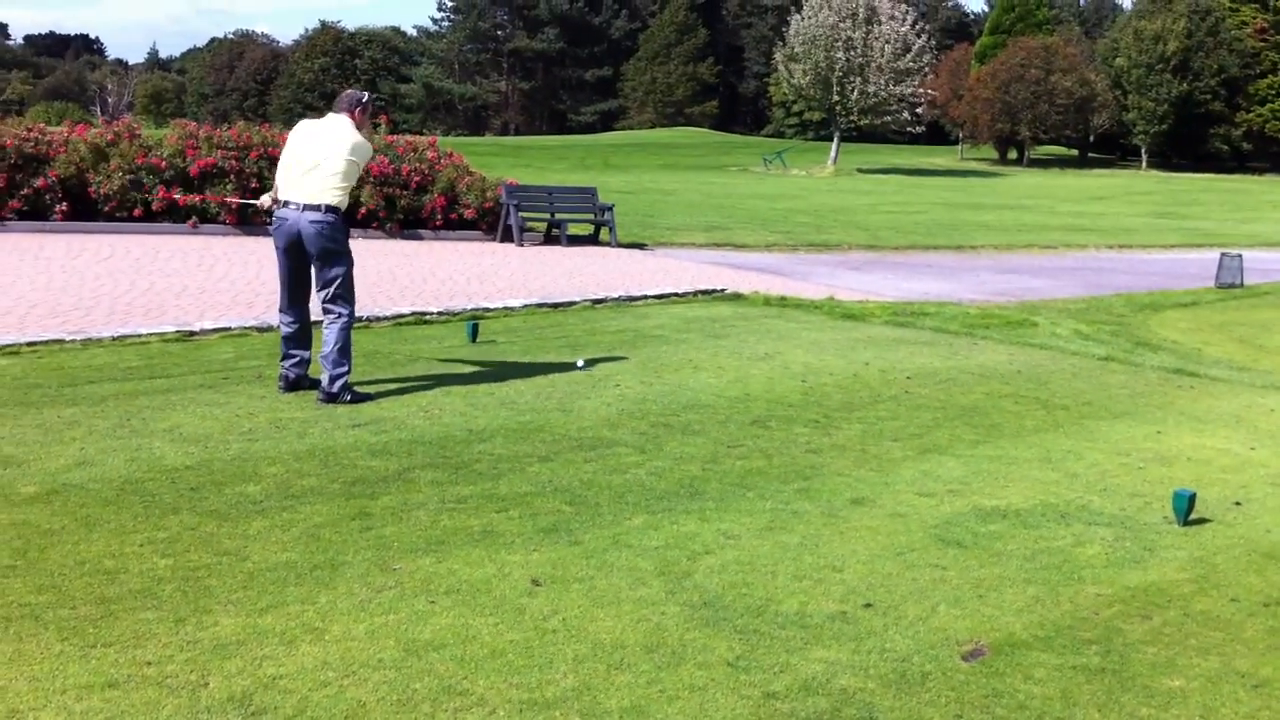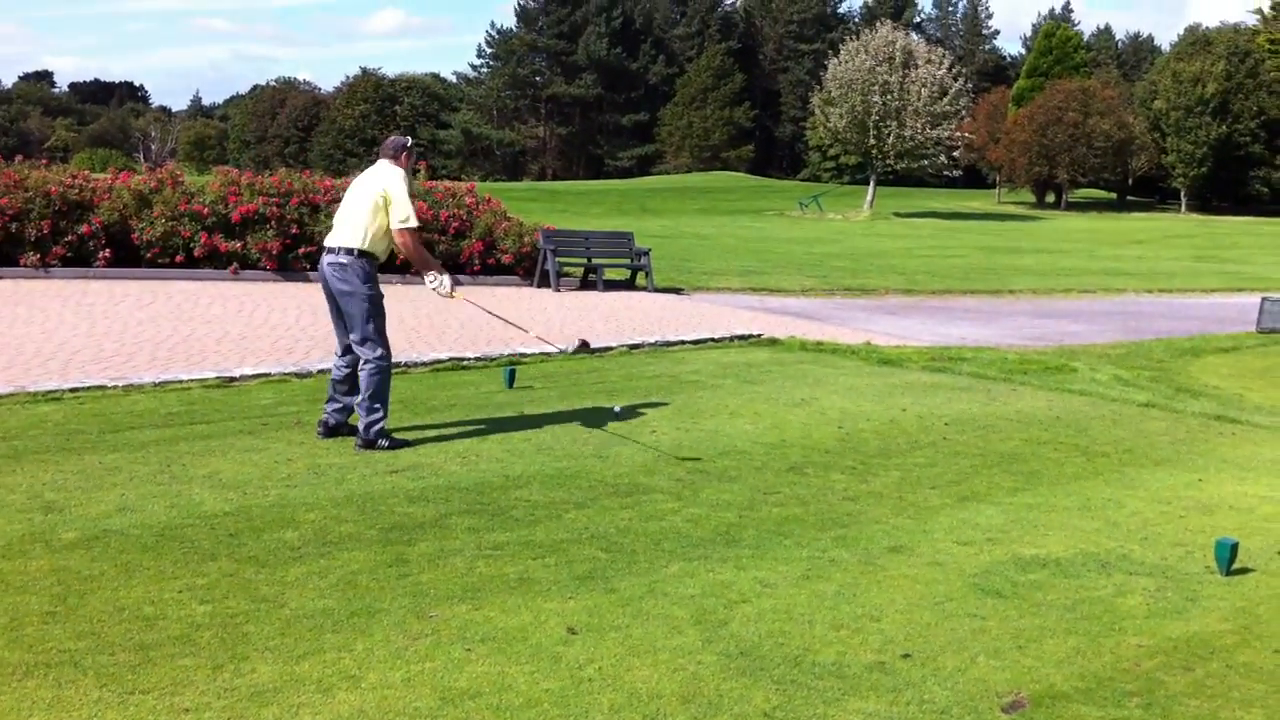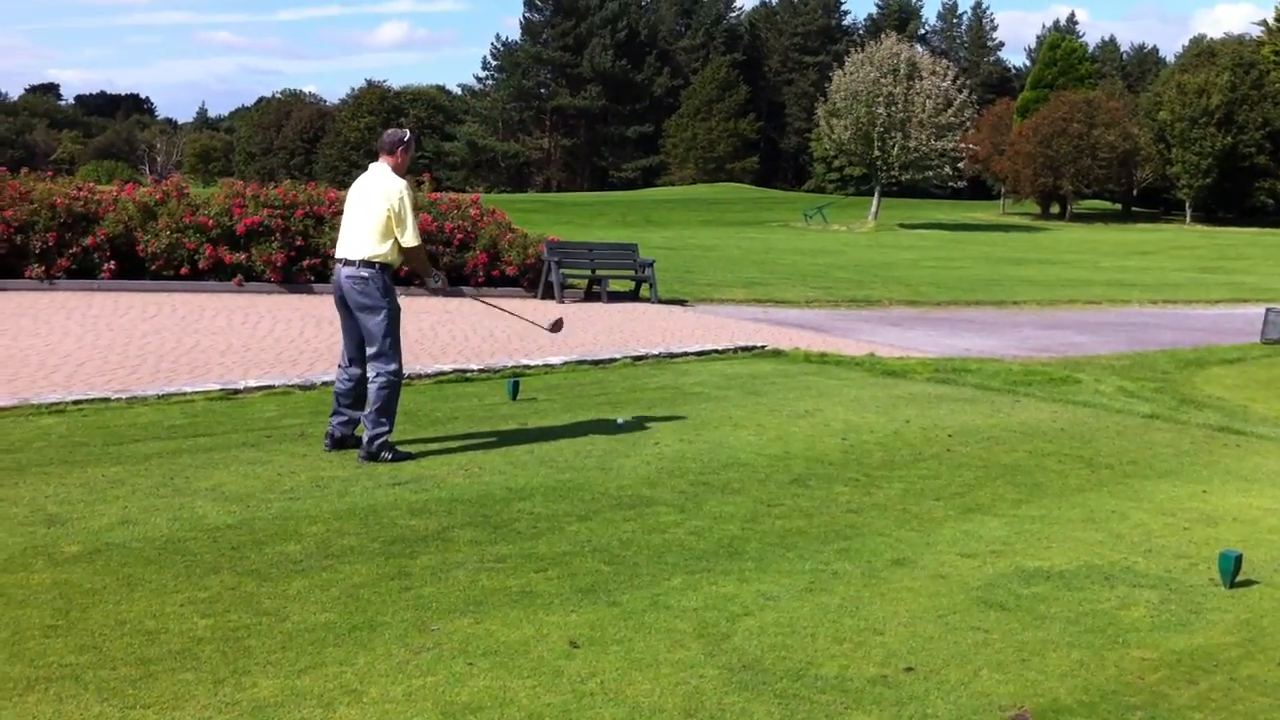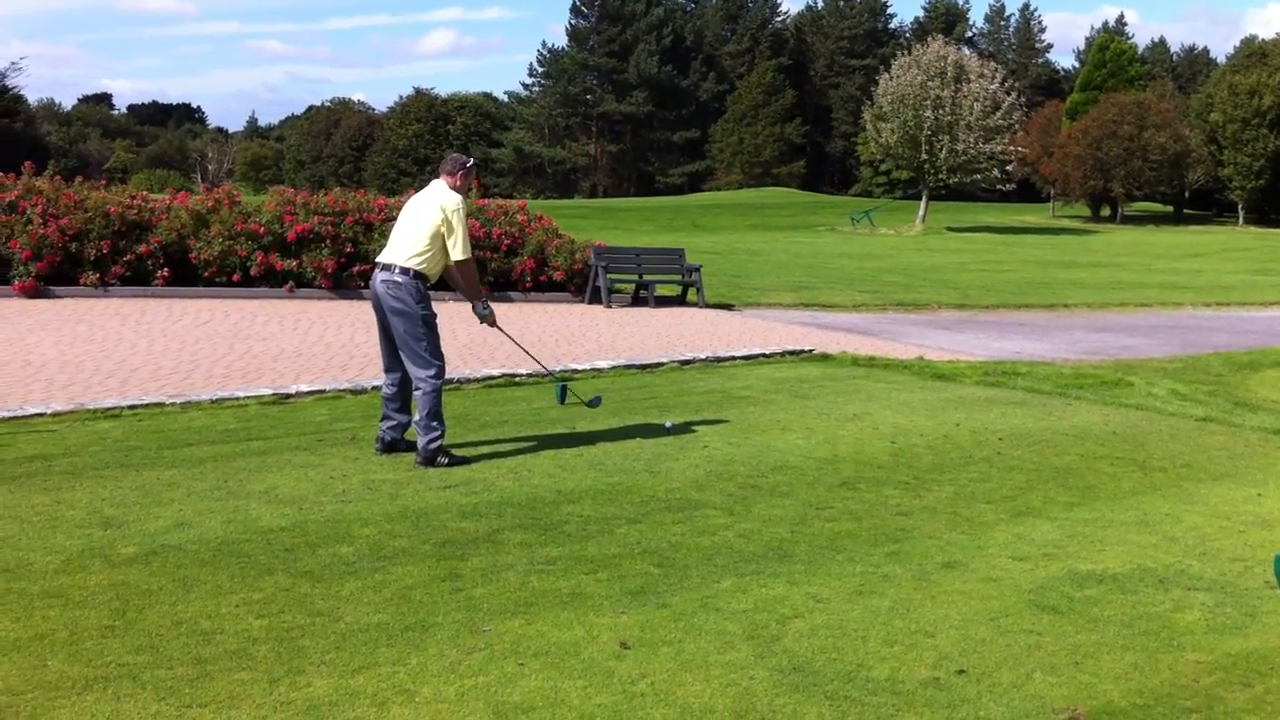
dt=1s
person 1, frame 1
left shoulder: (304, 127)
right shoulder: (361, 146)
left elbow: (283, 175)
left wrist: (274, 198)
left hip: (285, 216)
right hip: (324, 221)
left knee: (292, 304)
right knee: (339, 307)
left ankle: (292, 373)
right ankle: (334, 385)
person 1, frame 2
left shoulder: (367, 178)
right shoulder: (395, 178)
left elbow: (383, 235)
right elbow: (404, 236)
left wrist: (431, 268)
right wrist: (435, 271)
left hip: (332, 262)
right hip: (353, 264)
left knee: (350, 348)
right knee: (373, 351)
left ankle: (334, 418)
right ankle: (371, 431)
person 1, frame 3
left shoulder: (362, 182)
right shoulder: (395, 186)
right elbow: (409, 244)
left wrist: (420, 267)
right wrist: (430, 272)
left hip: (343, 272)
right hip: (370, 276)
left knee: (353, 360)
right knee: (385, 365)
left ankle: (340, 431)
right ankle: (375, 443)
person 1, frame 4
left shoulder: (423, 196)
right shoulder: (451, 201)
left elbow: (445, 262)
right elbow: (462, 261)
left wrist: (471, 297)
right wrist: (480, 303)
left hip: (382, 279)
right hip: (405, 284)
left knee: (397, 366)
right knee: (427, 369)
left ankle: (390, 435)
right ankle: (430, 448)
